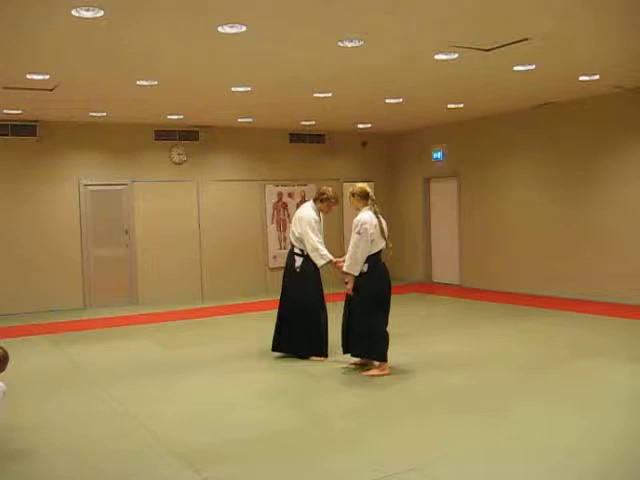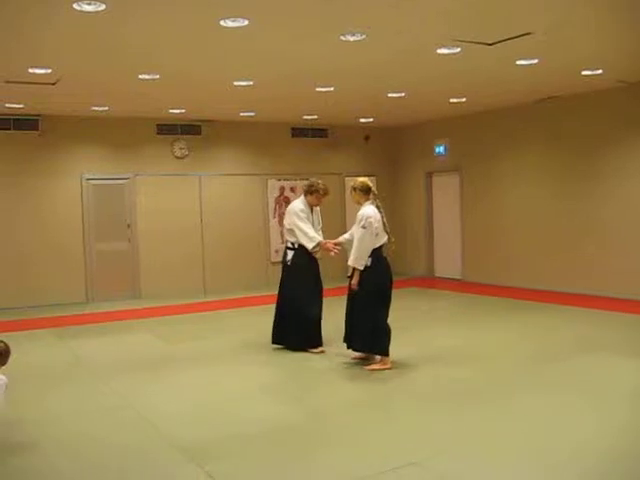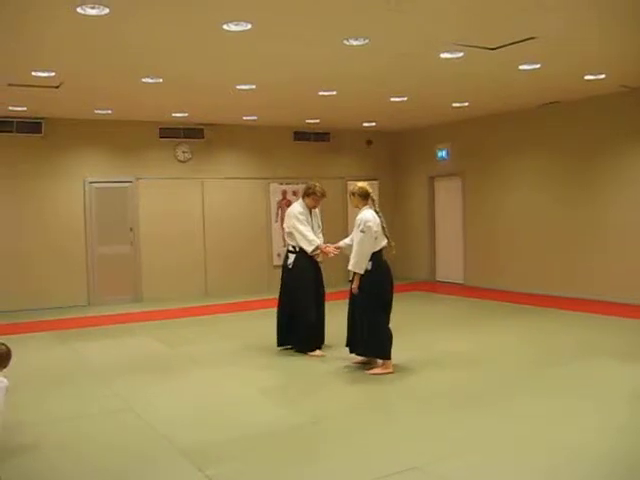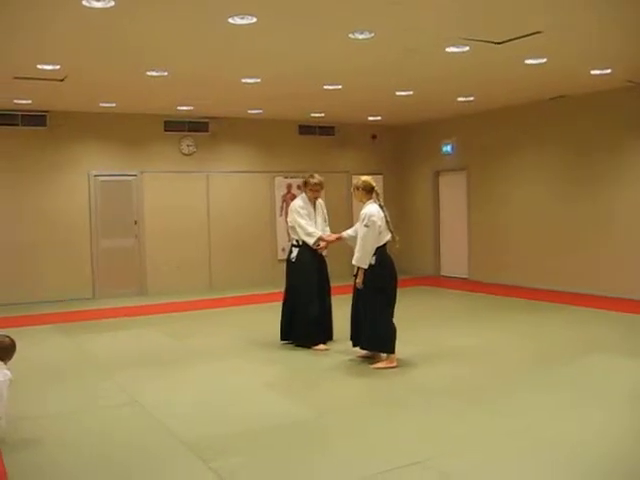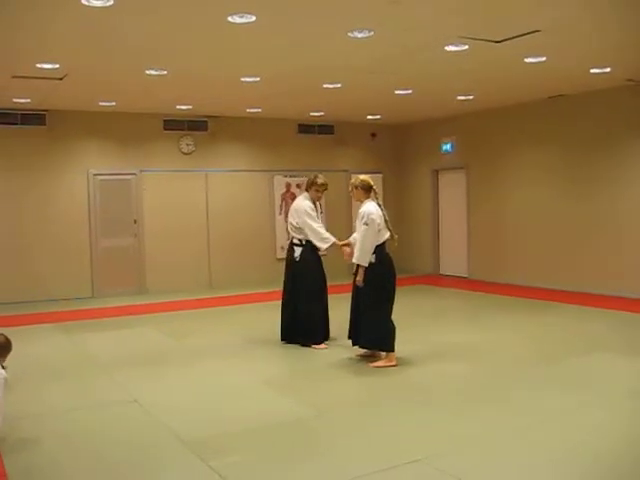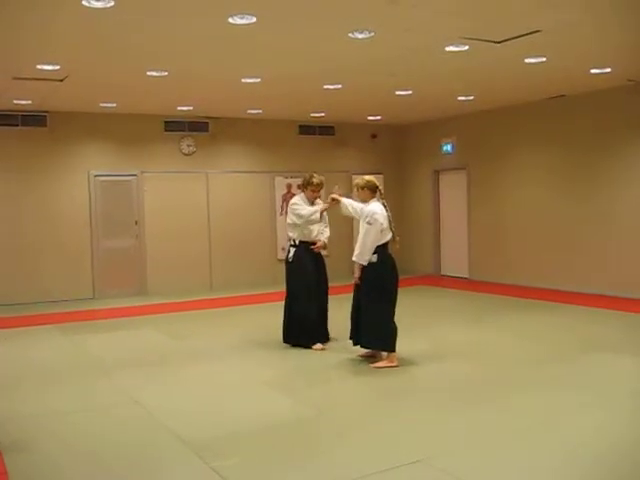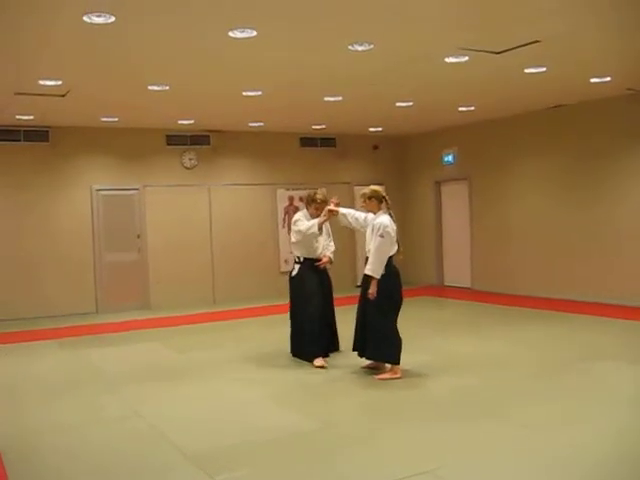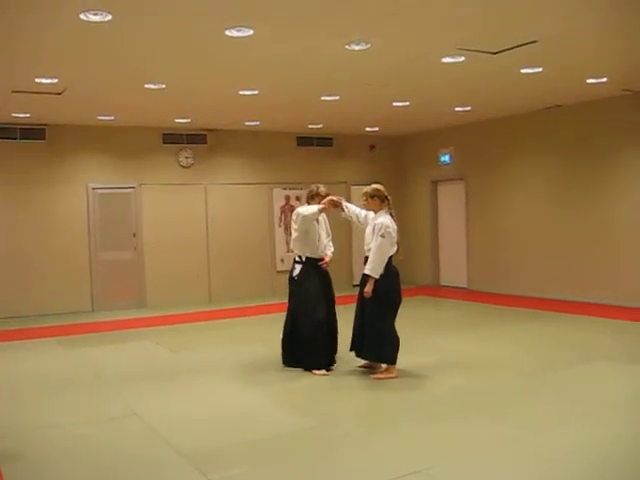
dt=0.5s
person 1, frame 1
left shoulder: (362, 219)
right shoulder: (376, 217)
left elbow: (358, 251)
left wrist: (351, 279)
right wrist: (345, 260)
left hip: (369, 274)
right hip: (378, 270)
left knee: (372, 318)
right knee: (362, 315)
left ankle: (382, 365)
right ankle: (368, 357)
person 1, frame 2
left shoulder: (366, 213)
right shoulder: (374, 210)
left elbow: (362, 246)
right elbow: (355, 235)
left wrist: (356, 274)
right wrist: (335, 242)
left hip: (371, 268)
right hip: (376, 265)
left knee: (374, 312)
right knee: (364, 310)
left ankle: (384, 359)
right ankle: (369, 351)
person 1, frame 3
left shoulder: (365, 218)
right shoulder: (370, 214)
left elbow: (362, 250)
right elbow: (355, 239)
left wrist: (356, 278)
right wrist: (335, 246)
left hip: (373, 271)
right hip: (375, 270)
left knee: (376, 315)
right knee: (365, 313)
left ankle: (386, 363)
right ankle: (371, 355)
person 1, frame 4
left shoulder: (370, 212)
right shoulder: (373, 209)
left elbow: (366, 245)
right elbow: (358, 231)
left wrist: (361, 273)
right wrist: (337, 237)
left hip: (377, 266)
right hip: (377, 264)
left knee: (379, 310)
right knee: (368, 307)
left ankle: (390, 357)
right ankle: (375, 349)
person 1, frame 5
left shoulder: (368, 211)
right shoulder: (372, 207)
left elbow: (366, 243)
left wrist: (361, 271)
right wrist: (351, 244)
left hip: (376, 265)
right hip: (377, 262)
left knee: (379, 309)
right knee: (367, 306)
left ankle: (390, 356)
right ankle: (374, 348)
person 1, frame 6
left shoulder: (372, 211)
right shoulder: (374, 207)
left elbow: (366, 242)
right elbow: (358, 209)
left wrist: (358, 268)
right wrist: (340, 200)
left hip: (378, 264)
right hip: (378, 262)
left knee: (380, 309)
right knee: (368, 306)
left ankle: (391, 356)
right ankle: (377, 349)
person 1, frame 7
left shoulder: (383, 223)
right shoulder: (374, 219)
left elbow: (378, 255)
right elbow: (356, 217)
left wrist: (373, 283)
right wrist: (337, 210)
left hip: (384, 277)
right hip: (378, 274)
left knee: (385, 321)
right knee: (371, 318)
left ankle: (394, 368)
right ankle: (380, 361)
person 1, frame 8
left shoulder: (383, 223)
right shoulder: (374, 217)
left elbow: (378, 255)
right elbow: (356, 214)
left wrist: (370, 282)
right wrist: (340, 203)
left hip: (383, 277)
right hip: (376, 274)
left knee: (382, 321)
right knee: (369, 318)
left ankle: (390, 368)
right ankle: (375, 360)
person 2, frame 1
left shoulder: (313, 211)
right shoulder: (308, 215)
right elbow: (314, 244)
left wrist: (331, 260)
right wrist: (333, 262)
left hip: (301, 261)
right hip: (302, 263)
left knee: (297, 304)
right knee: (310, 306)
left ankle: (293, 345)
right ankle: (309, 349)
person 2, frame 2
left shoulder: (314, 209)
right shoulder: (296, 208)
right elbow: (305, 232)
left wrist: (322, 245)
right wrist: (323, 244)
left hip: (308, 255)
right hip: (296, 256)
left knee: (313, 296)
right knee: (302, 299)
left ankle: (295, 338)
right ankle: (308, 341)
person 2, frame 3
left shoulder: (314, 212)
right shoulder: (294, 212)
right elbow: (305, 235)
left wrist: (321, 249)
right wrist: (322, 247)
left hip: (310, 258)
right hip: (297, 259)
left knee: (315, 300)
right knee: (303, 302)
left ankle: (313, 340)
right ankle: (307, 344)
person 2, frame 4
left shoulder: (320, 204)
right shoulder: (297, 206)
left elbow: (324, 227)
right elbow: (306, 229)
left wrist: (324, 242)
right wrist: (325, 238)
left hip: (316, 253)
right hip: (301, 254)
left knee: (321, 294)
right knee: (305, 296)
left ankle: (319, 334)
right ankle: (310, 338)
person 2, frame 5
left shoulder: (312, 203)
right shoulder: (303, 206)
right elbow: (315, 230)
left wrist: (321, 243)
right wrist: (336, 243)
left hip: (308, 250)
right hip: (301, 253)
left knee: (316, 292)
right knee: (307, 294)
left ankle: (296, 333)
right ankle: (311, 337)
person 2, frame 6
left shoulder: (318, 203)
right shoulder: (296, 203)
left elbow: (324, 226)
right elbow: (306, 216)
left wrist: (323, 241)
right wrist: (325, 207)
left hip: (314, 252)
right hip: (299, 252)
left knee: (319, 293)
right knee: (303, 295)
left ankle: (317, 334)
right ankle: (307, 337)
person 2, frame 7
left shoulder: (322, 220)
right shoulder: (299, 219)
left elbow: (329, 241)
right elbow: (306, 232)
left wrist: (328, 256)
right wrist: (322, 220)
left hip: (319, 267)
right hip: (303, 268)
left knee: (325, 308)
right knee: (310, 309)
left ankle: (323, 346)
right ankle: (312, 353)
person 2, frame 8
left shoulder: (322, 217)
right shoulder: (300, 214)
left elbow: (327, 240)
right elbow: (305, 214)
left wrist: (328, 255)
right wrist: (322, 207)
left hip: (319, 268)
right hip: (303, 270)
left knee: (327, 312)
right knee: (312, 315)
left ankle: (325, 354)
right ankle: (315, 362)
